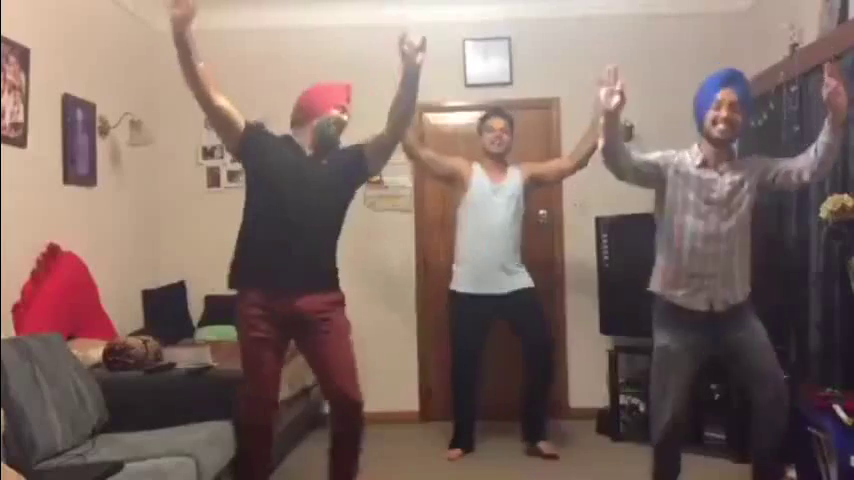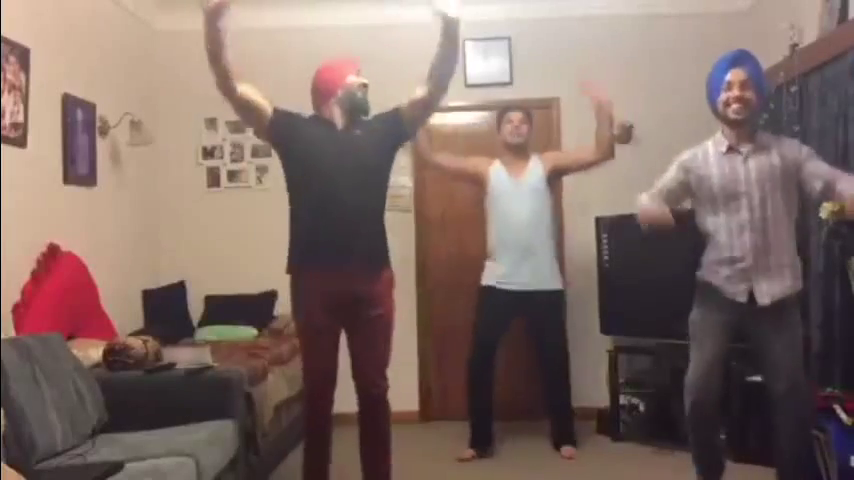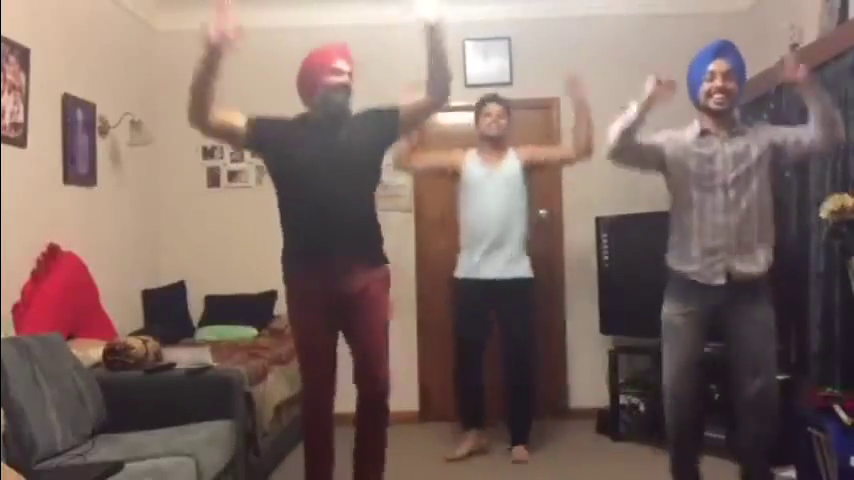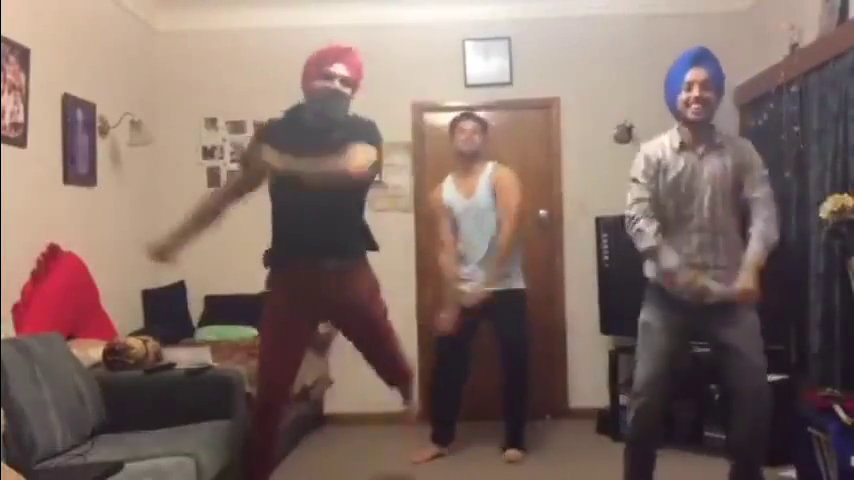
dt=0.7s
person 1, frame 1
left shoulder: (346, 164)
right shoulder: (263, 150)
left elbow: (395, 130)
right elbow: (209, 98)
left wrist: (411, 73)
left hip: (320, 300)
right hip: (262, 298)
left knee: (348, 399)
right knee: (258, 407)
person 1, frame 2
left shoulder: (382, 131)
right shoulder: (296, 132)
left elbow: (434, 92)
right elbow: (231, 90)
left hip: (372, 280)
right hip: (315, 280)
left knee: (373, 390)
right knee: (317, 392)
person 1, frame 3
left shoulder: (373, 126)
right shoulder: (279, 134)
left elbow: (435, 99)
right elbow: (203, 119)
left wrist: (434, 40)
right wrist: (215, 52)
left hip: (365, 274)
right hip: (307, 278)
left knee: (375, 386)
right knee: (317, 392)
person 1, frame 4
left shoulder: (361, 131)
right shoulder: (277, 131)
left elbow: (355, 169)
right elbow: (230, 190)
left wrist: (282, 164)
right wrist: (178, 237)
left hip: (346, 272)
right hip: (290, 276)
left knee: (391, 365)
right knee: (271, 393)
left ankle: (402, 383)
person 2, frame 1
left shoulder: (754, 171)
right shoulder: (669, 166)
left elbow: (810, 168)
right elbow: (623, 167)
left wrist: (835, 118)
right wrist: (611, 121)
left hip: (734, 308)
right hip: (678, 308)
left knee: (774, 394)
right knee: (670, 411)
person 2, frame 2
left shoulder: (788, 153)
right shoulder: (695, 161)
right elbow: (654, 201)
right wrist: (649, 208)
left hip: (777, 295)
right hip: (718, 293)
left knee: (791, 399)
right knee: (700, 392)
person 2, frame 3
left shoulder: (763, 141)
right shoulder: (674, 145)
left elbow: (827, 136)
right elbow: (618, 150)
left wrist: (809, 90)
right wrist: (643, 105)
left hip: (748, 287)
right hip: (691, 283)
left knee: (758, 392)
right knee: (680, 390)
person 2, frame 4
left shoulder: (740, 152)
right shoulder: (652, 153)
left elbow: (763, 210)
right elbow: (636, 217)
left wrist: (753, 266)
right wrist: (676, 269)
left hip: (728, 293)
right hip: (667, 293)
left knee: (754, 391)
right knee: (647, 393)
person 3, frame 1
left shoulder: (524, 174)
right shoulder: (463, 171)
left elbow: (574, 162)
right elbow: (417, 152)
left wrist: (600, 122)
left hip: (516, 285)
right hip: (468, 288)
left knee: (541, 353)
right knee: (464, 365)
left ankle: (535, 434)
right ankle: (462, 438)
person 3, frame 2
left shoulder: (548, 163)
right shoulder: (483, 168)
left elbow: (602, 154)
right elbow: (433, 160)
left wrist: (604, 113)
left hip: (544, 285)
right hip: (497, 284)
left knee: (555, 362)
right knee: (479, 360)
left ankle: (564, 436)
right ankle: (480, 439)
person 3, frame 3
left shoulder: (522, 158)
right shoulder: (459, 161)
left elbow: (579, 151)
right elbow: (407, 162)
left wrist: (579, 105)
left hip: (514, 276)
right hip: (469, 275)
left knee: (519, 358)
right knee: (467, 354)
left ankle: (519, 438)
right ankle: (473, 431)
person 3, frame 4
left shoulder: (502, 176)
right shoulder: (441, 191)
left elbow: (508, 230)
right elbow: (446, 249)
left wrist: (486, 280)
right wrist: (452, 300)
left hip: (505, 287)
right hip: (462, 288)
left knee: (515, 364)
right knee: (447, 364)
left ankle: (515, 440)
right ankle: (440, 438)
